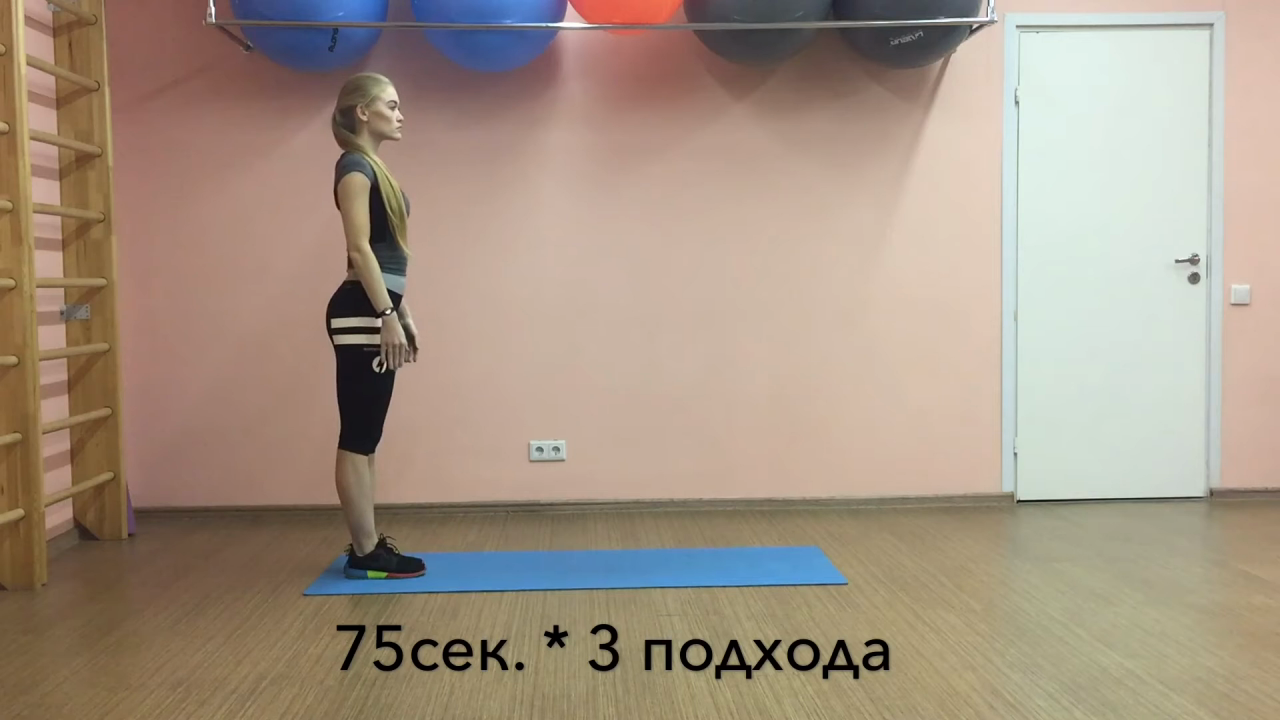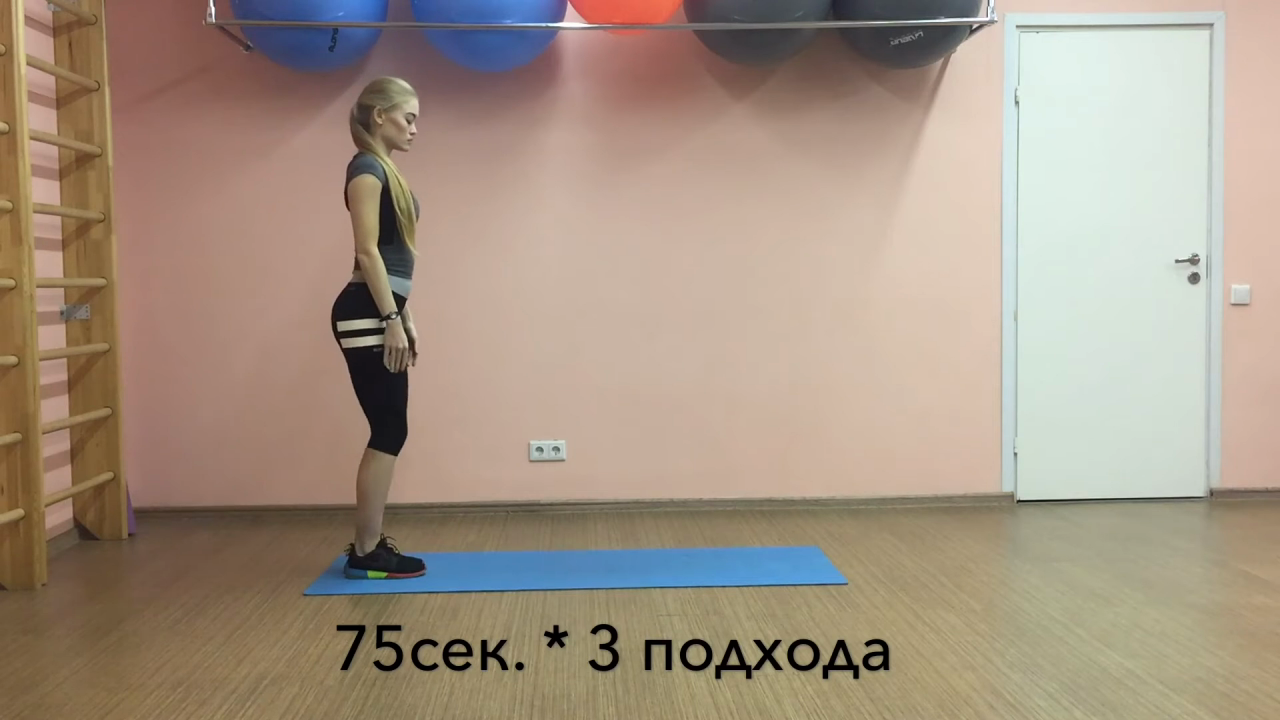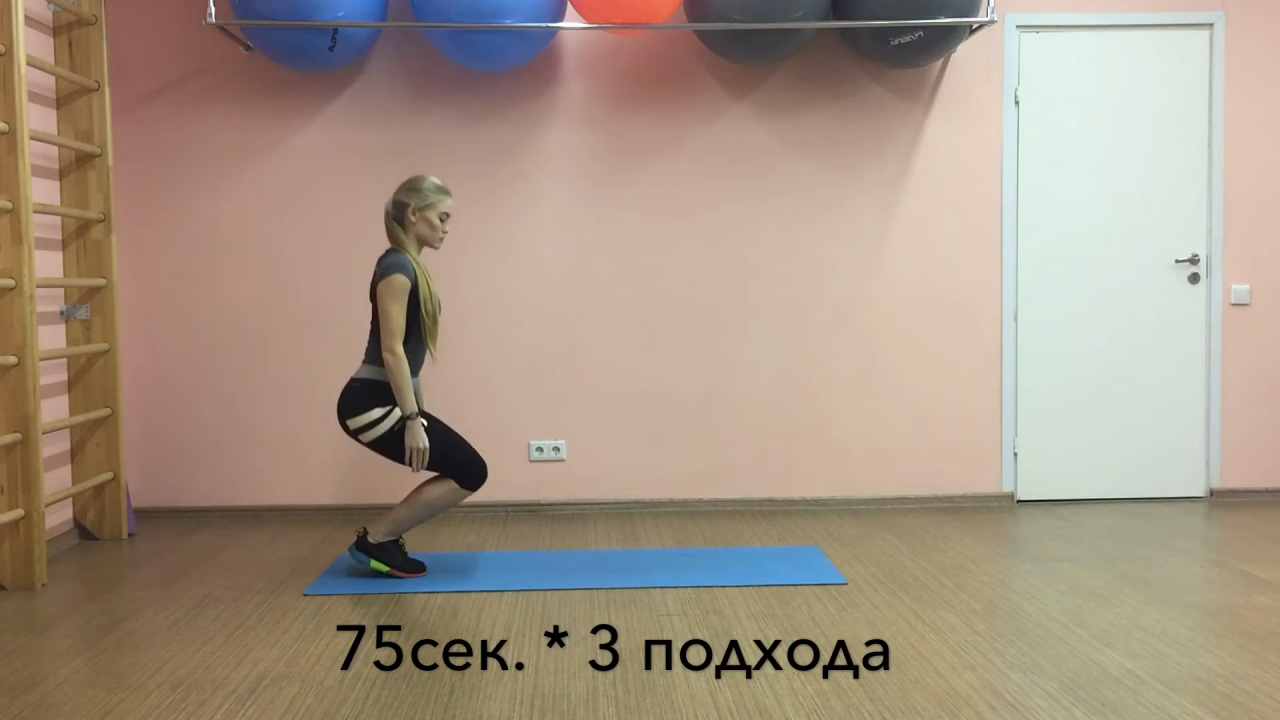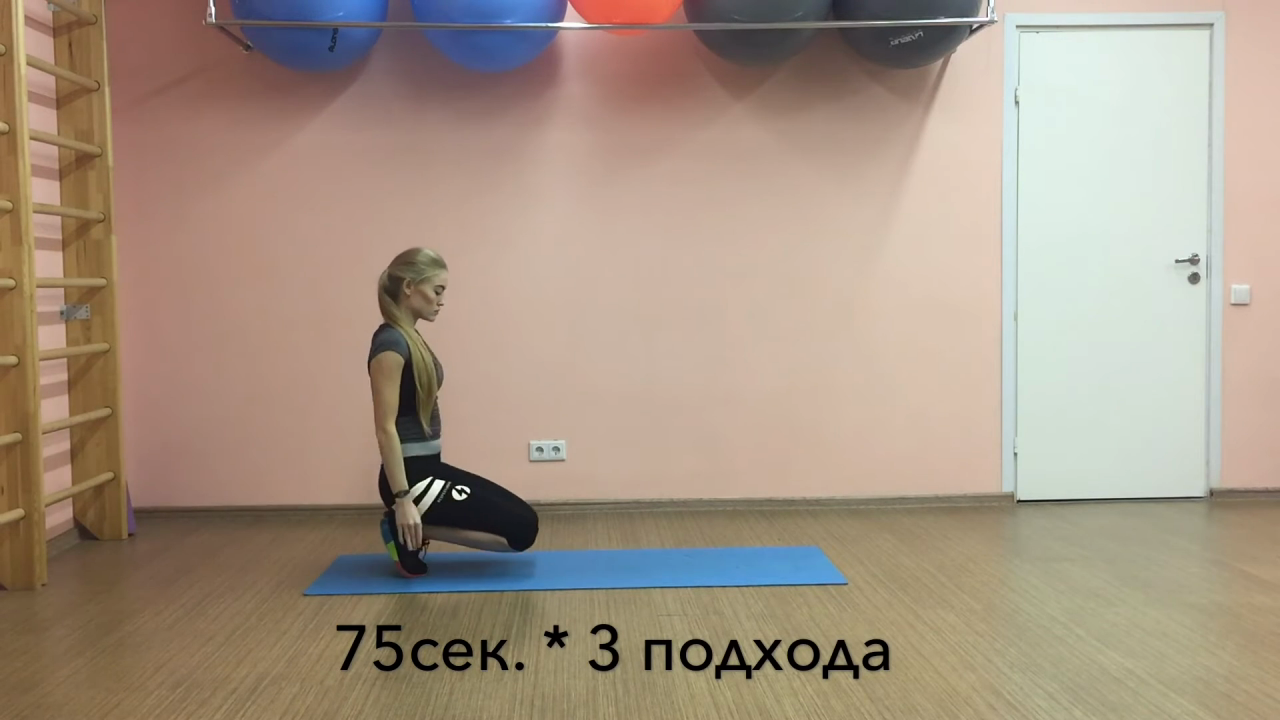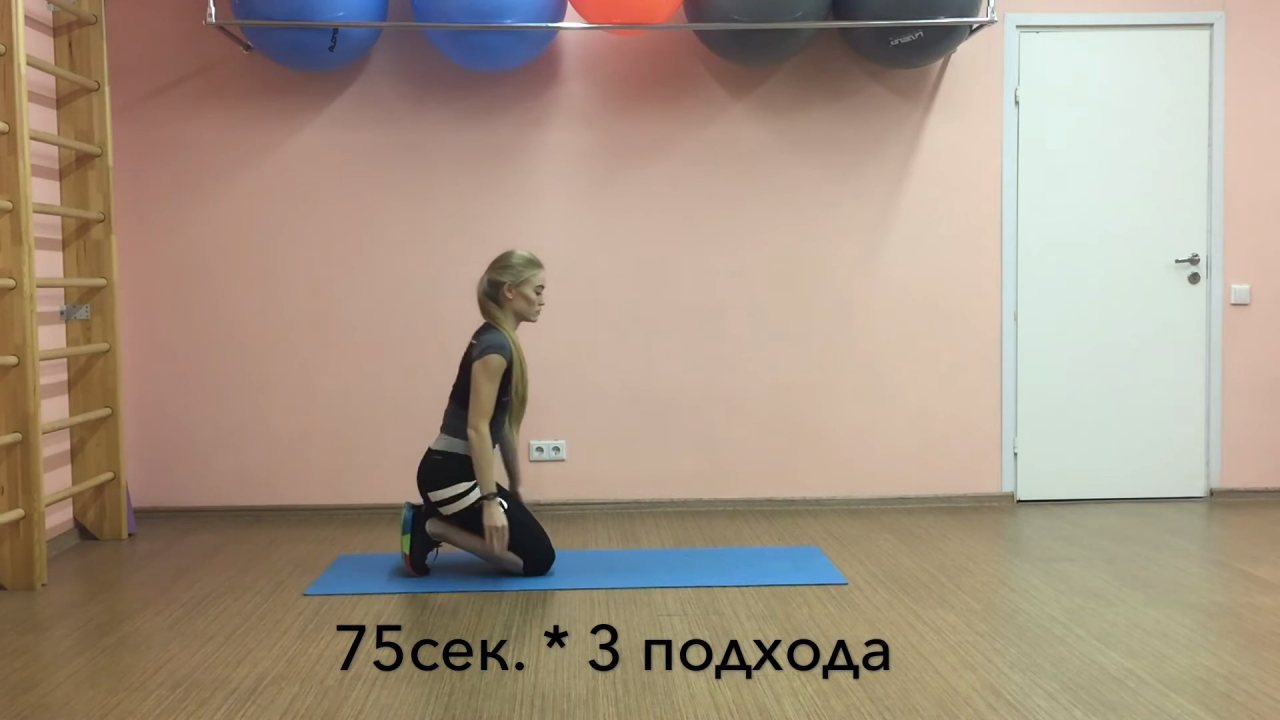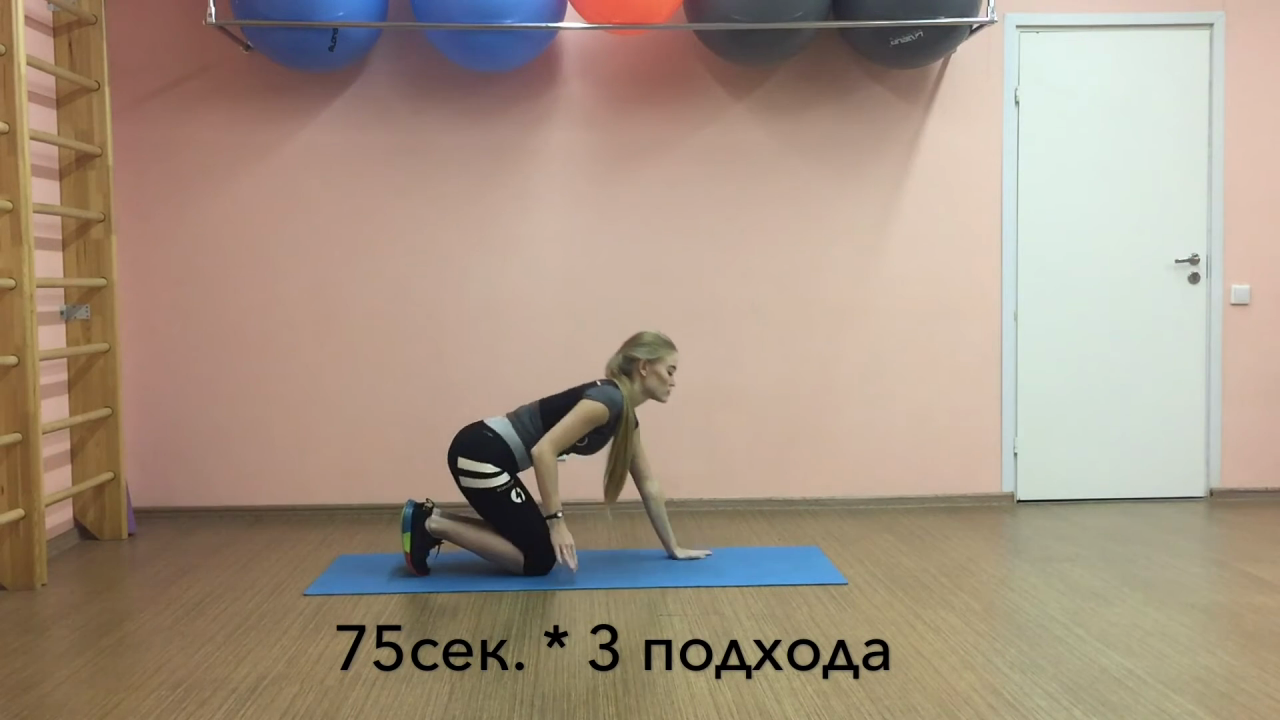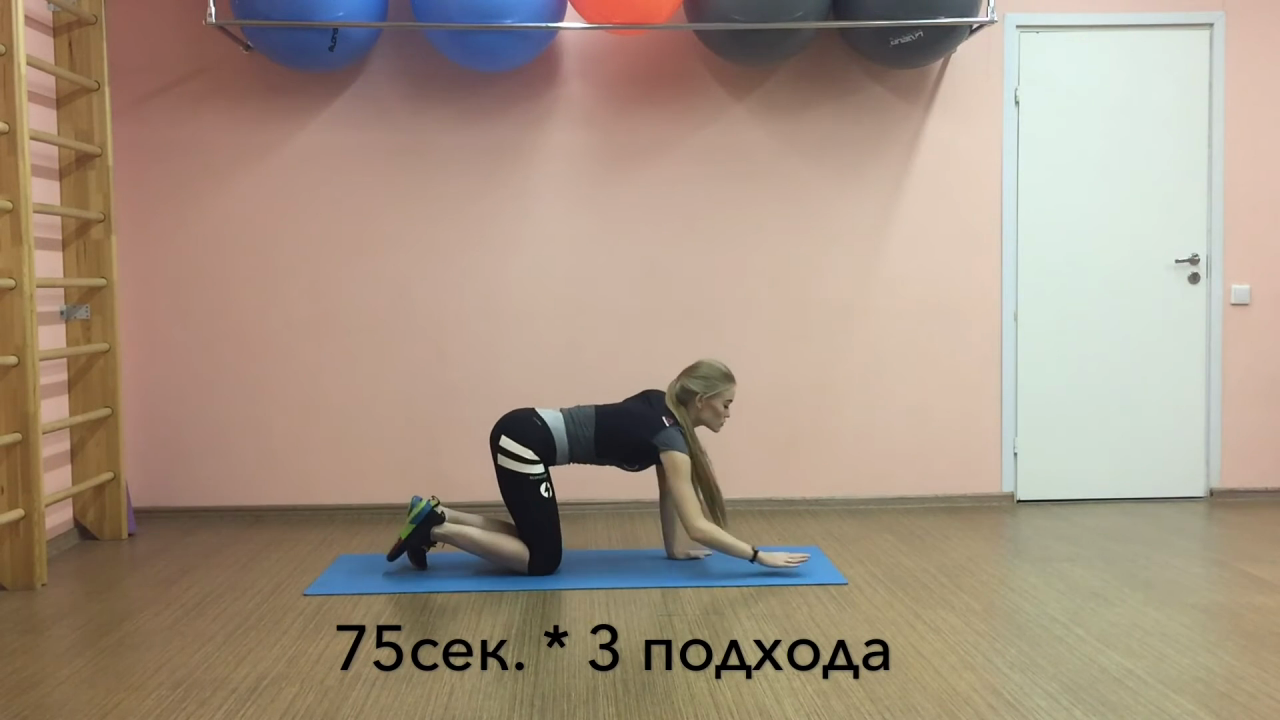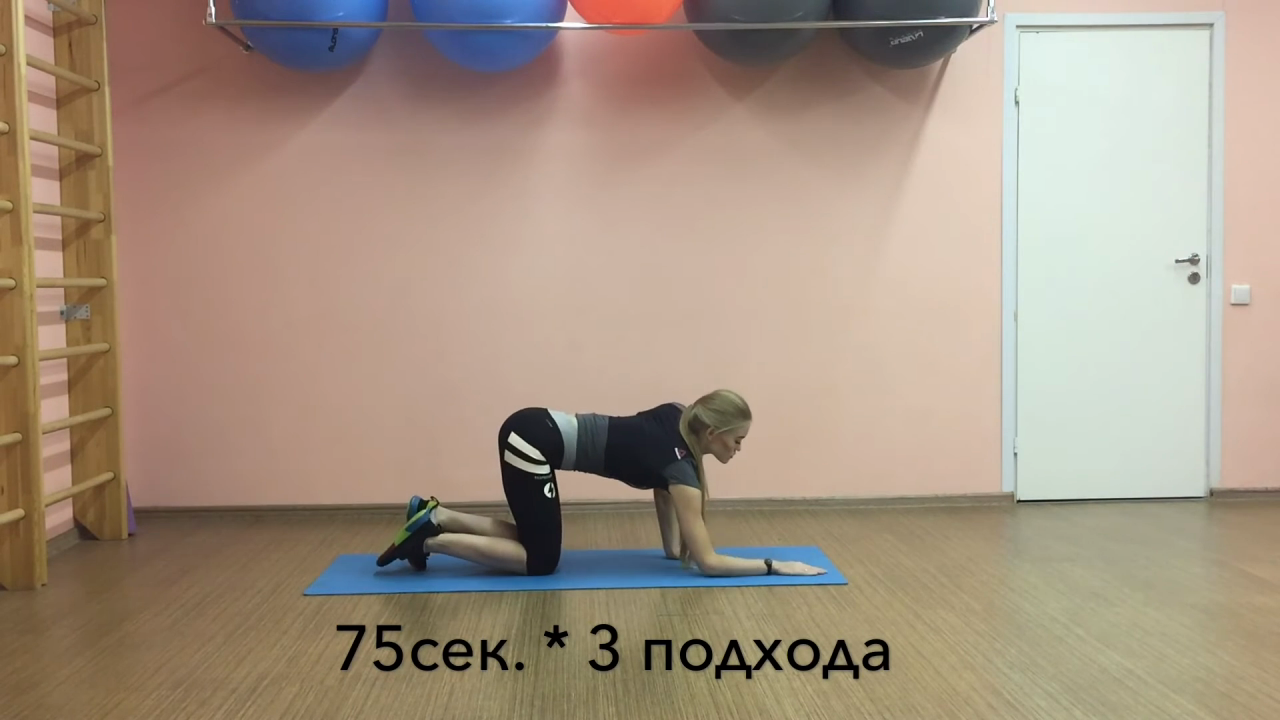
dt=0.5s
person 1, frame 1
left shoulder: (372, 167)
right shoulder: (355, 167)
right elbow: (360, 250)
left wrist: (404, 315)
right wrist: (388, 317)
left hip: (376, 311)
right hip: (361, 314)
left knee: (366, 437)
right knee: (357, 438)
left ankle: (369, 546)
right ankle: (365, 554)
person 1, frame 2
left shoulder: (383, 169)
right shoulder: (367, 168)
right elbow: (368, 252)
left wrist: (404, 317)
right wrist: (391, 323)
left hip: (379, 313)
right hip: (365, 316)
left knee: (389, 436)
right knee: (388, 437)
left ankle: (371, 546)
right ankle: (365, 555)
person 1, frame 3
left shoulder: (408, 264)
right shoulder: (397, 267)
right elbow: (391, 351)
left wrist: (416, 412)
right wrist: (413, 421)
left hip: (382, 399)
right hip: (371, 401)
left knee: (463, 470)
right knee: (470, 472)
left ankle: (382, 538)
right ankle: (375, 540)
person 1, frame 4
left shoulder: (409, 337)
right shoulder: (391, 343)
right elbow: (386, 427)
right wrist: (402, 500)
left hip: (427, 468)
right hip: (412, 476)
left knee: (522, 518)
right knee: (522, 529)
left ankle: (413, 530)
right ankle: (411, 532)
person 1, frame 5
left shoulder: (499, 340)
right shoulder: (495, 345)
left elbow: (503, 423)
right elbow: (477, 428)
left wrist: (515, 485)
right wrist: (491, 502)
left hip: (462, 470)
right hip: (449, 474)
right knee: (538, 558)
left ankle: (432, 522)
right ankle: (431, 527)
person 1, frame 6
left shoulder: (621, 411)
right shoulder: (608, 401)
left elbow: (647, 484)
right elbow: (542, 452)
left wrist: (672, 546)
right wrist: (556, 522)
left hip: (484, 451)
right hip: (478, 453)
left knee: (527, 541)
right knee: (538, 559)
left ankle: (430, 518)
right ankle: (432, 525)
person 1, frame 7
left shoulder: (664, 407)
right shoulder: (670, 438)
left elbow: (666, 485)
right elbow: (697, 527)
left wrist: (673, 548)
right wrist: (760, 555)
left hip: (521, 433)
right hip: (524, 441)
left knee: (536, 543)
right knee: (543, 561)
left ankle: (439, 515)
right ankle: (437, 528)
person 1, frame 8
left shoulder: (676, 417)
right shoulder: (680, 464)
right elbow: (708, 561)
left wrist: (671, 548)
right wrist: (775, 566)
left hip: (531, 430)
right hip: (532, 441)
left knee: (535, 540)
right knee: (541, 561)
left ankle: (436, 517)
right ankle: (429, 538)
